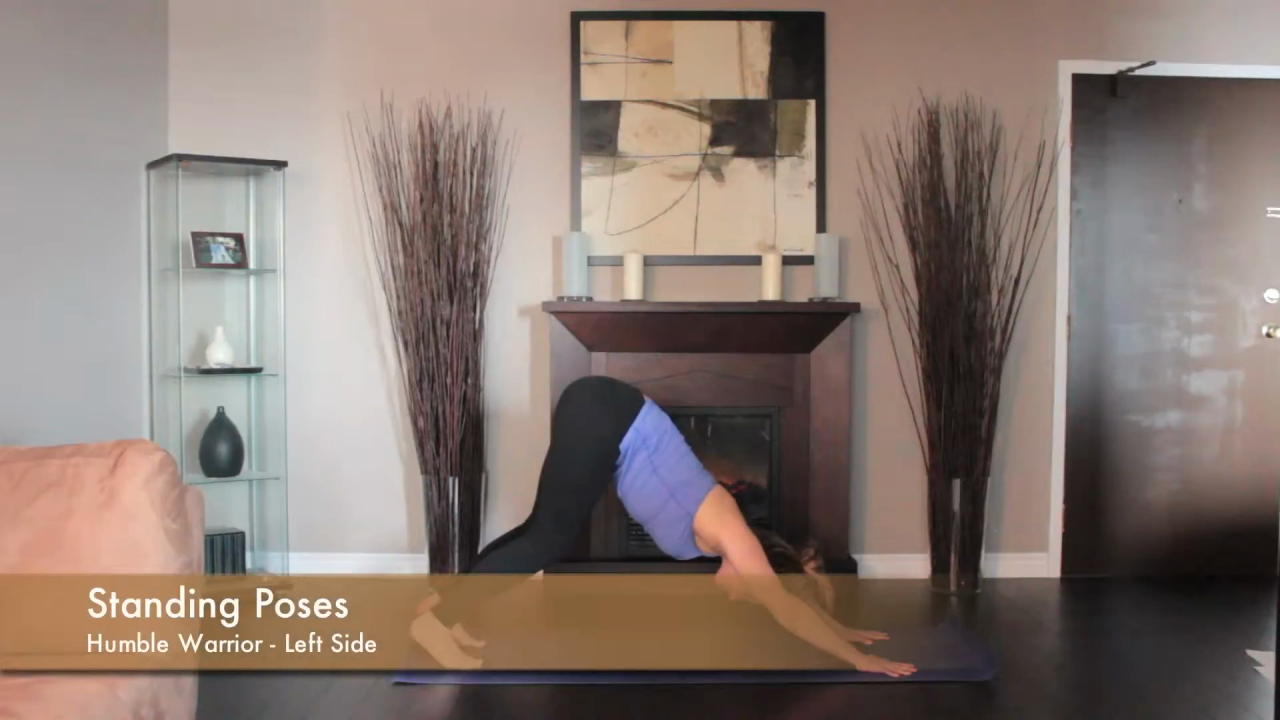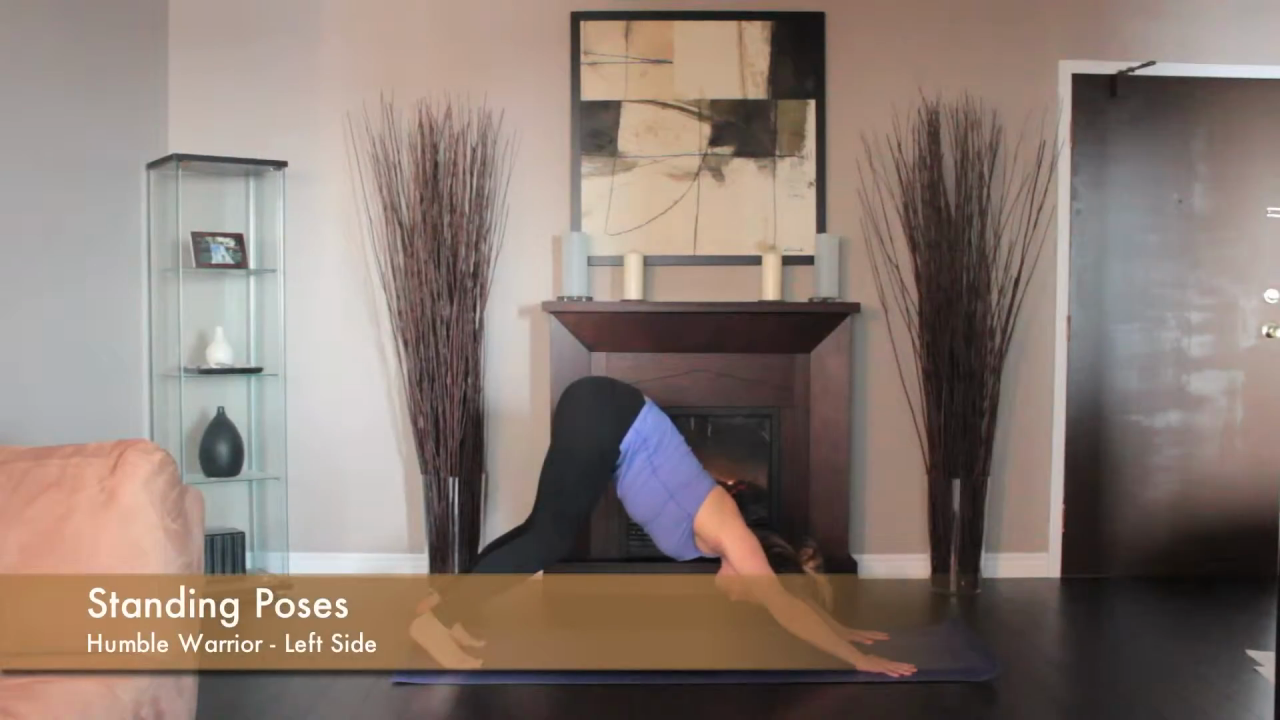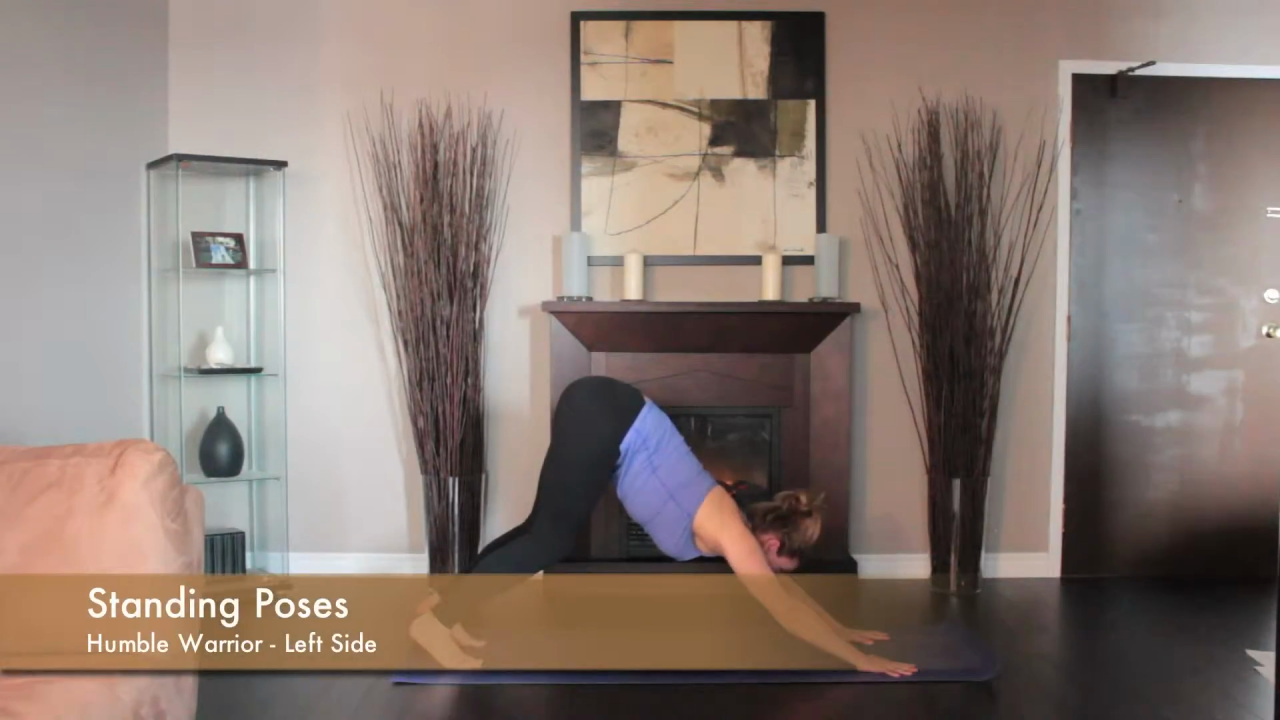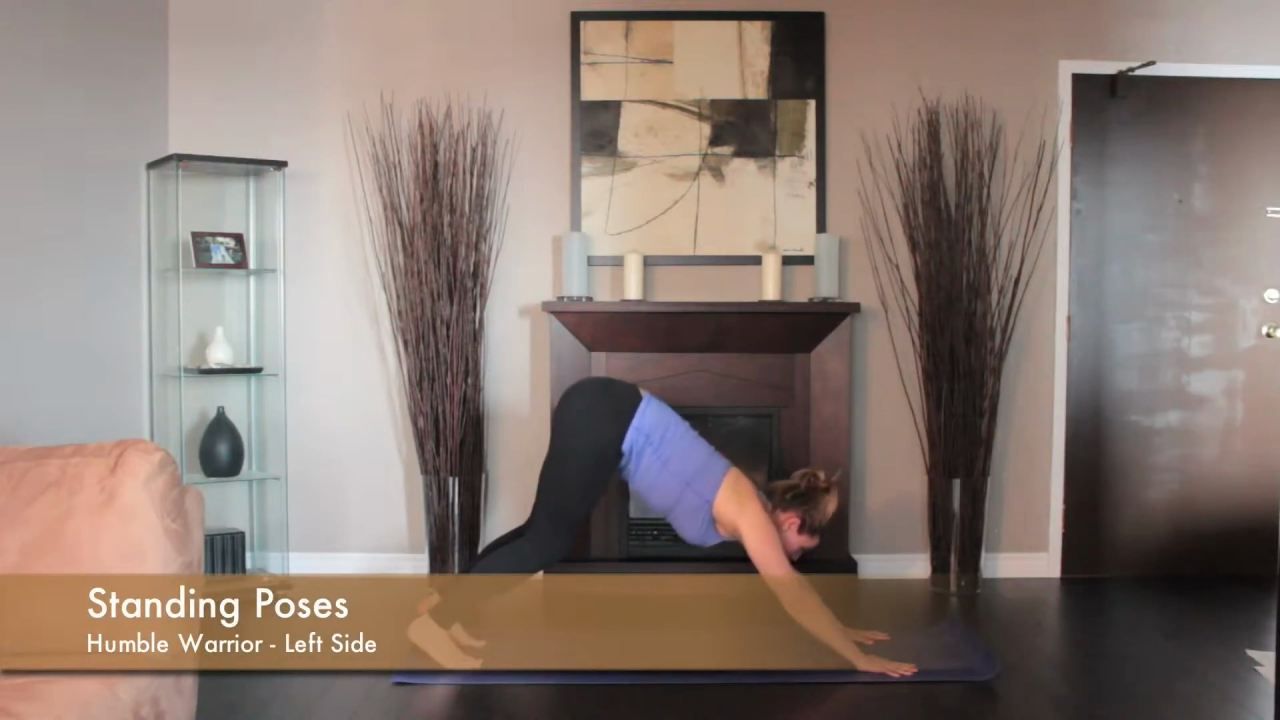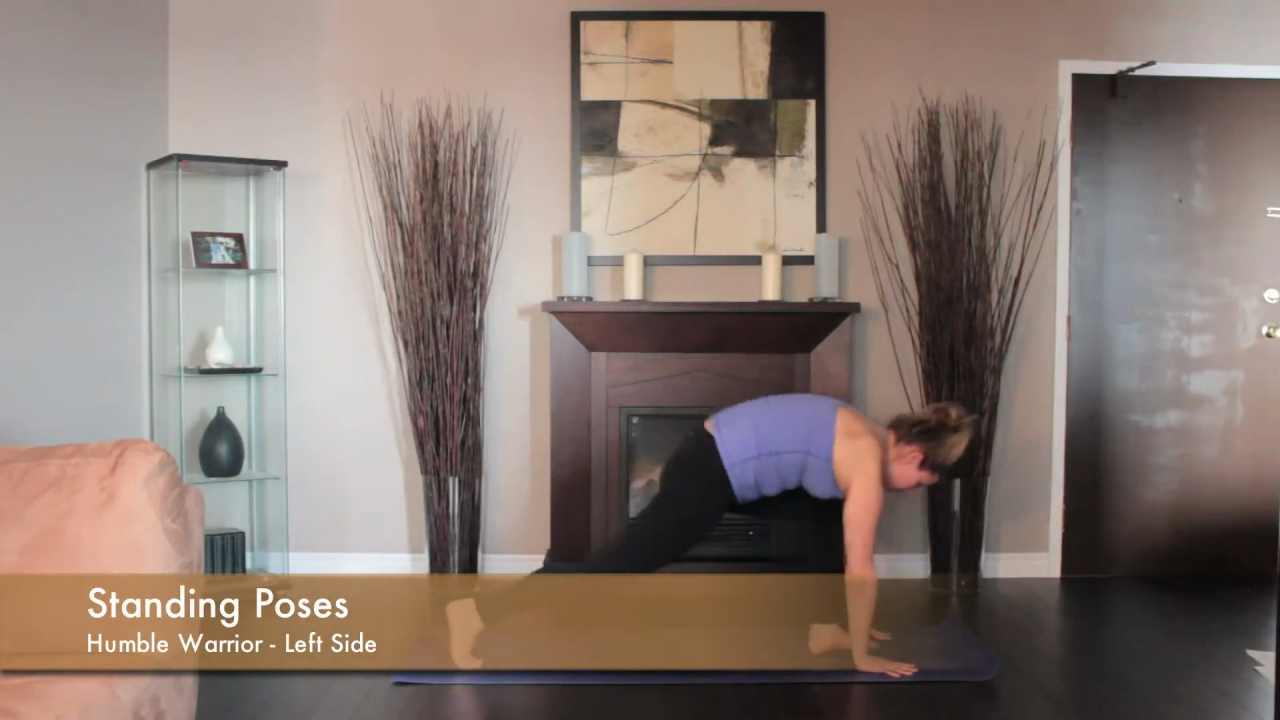
dt=1s
person 1, frame 1
left shoulder: (726, 533)
right shoulder: (729, 534)
left elbow: (788, 599)
right elbow: (785, 608)
left wrist: (842, 631)
right wrist: (857, 660)
left hip: (605, 415)
right hip: (604, 419)
left knee: (545, 533)
right knee: (551, 537)
left ankle: (445, 603)
right ankle: (436, 619)
person 1, frame 2
left shoulder: (729, 538)
right shoulder: (730, 536)
left elbow: (789, 597)
right elbow: (785, 609)
left wrist: (841, 630)
right wrist: (858, 659)
left hip: (605, 416)
right hip: (604, 421)
left knee: (546, 534)
right knee: (550, 538)
left ankle: (447, 604)
right ankle: (436, 619)
person 1, frame 3
left shoulder: (732, 525)
right shoulder: (731, 534)
left elbow: (786, 590)
right elbow: (784, 609)
left wrist: (842, 630)
right wrist: (859, 660)
left hip: (606, 415)
right hip: (602, 421)
left knee: (543, 534)
right knee: (550, 540)
left ankle: (447, 607)
right ankle: (436, 620)
person 1, frame 4
left shoulder: (748, 510)
right shoulder: (752, 518)
left elbow: (791, 583)
right elbow: (794, 599)
left wrist: (843, 630)
right wrist: (860, 659)
left hip: (605, 412)
right hip: (603, 421)
left knee: (540, 532)
right knee: (549, 541)
left ankle: (445, 605)
right ankle: (433, 622)
person 1, frame 5
left shoulder: (865, 439)
right shoulder: (867, 459)
left elbow: (851, 544)
right elbow: (860, 568)
left wrist: (856, 627)
right wrist: (862, 655)
left hip: (718, 453)
right hip: (708, 474)
left knee: (829, 503)
right knee: (622, 562)
left ankle: (818, 628)
right ankle: (474, 613)
